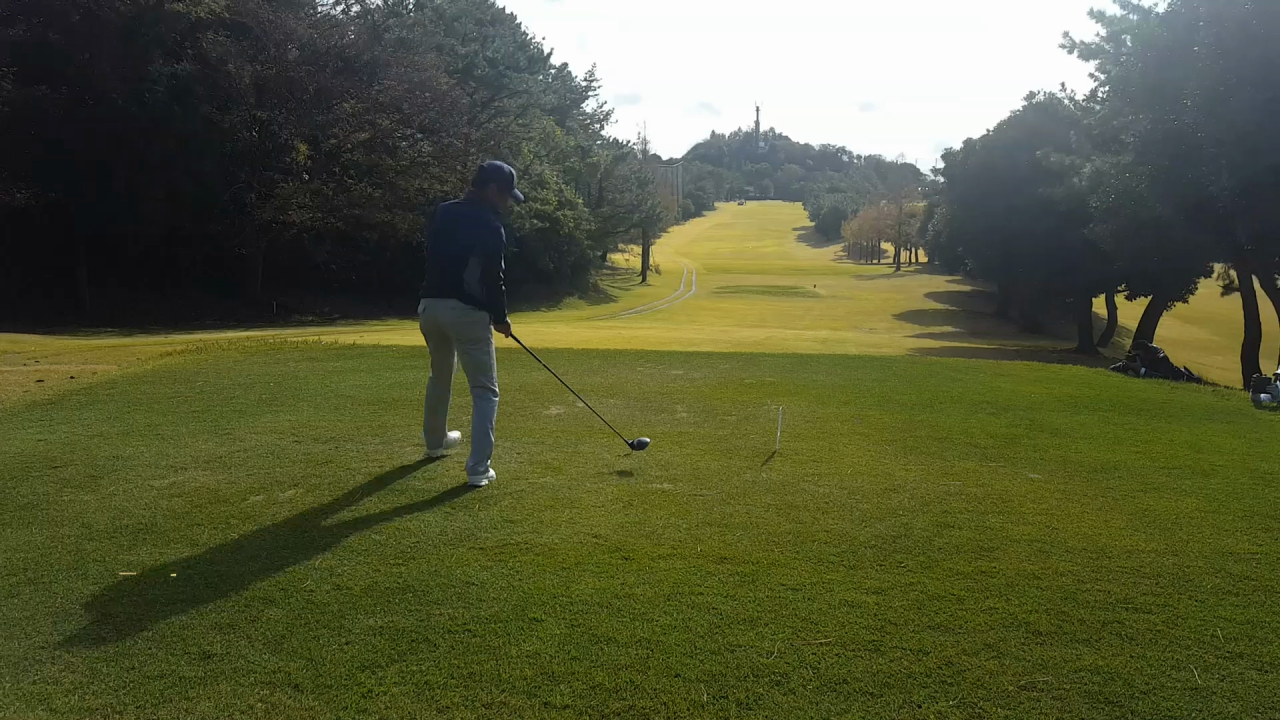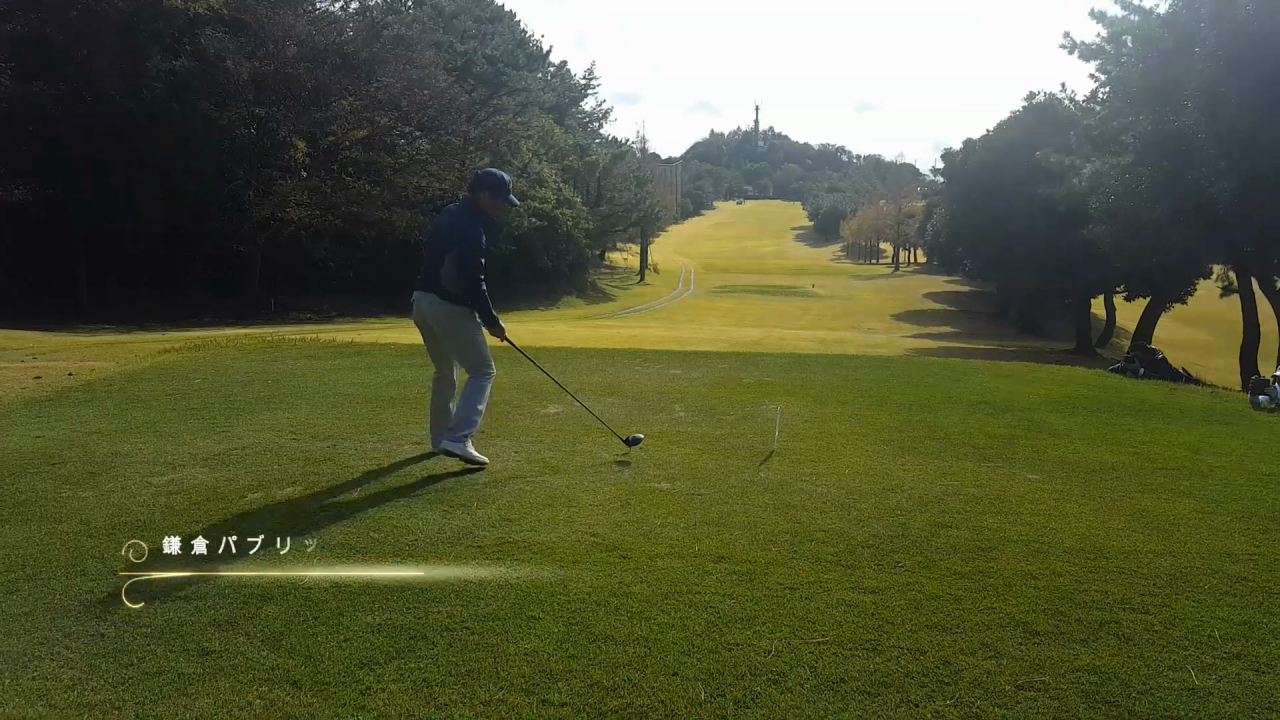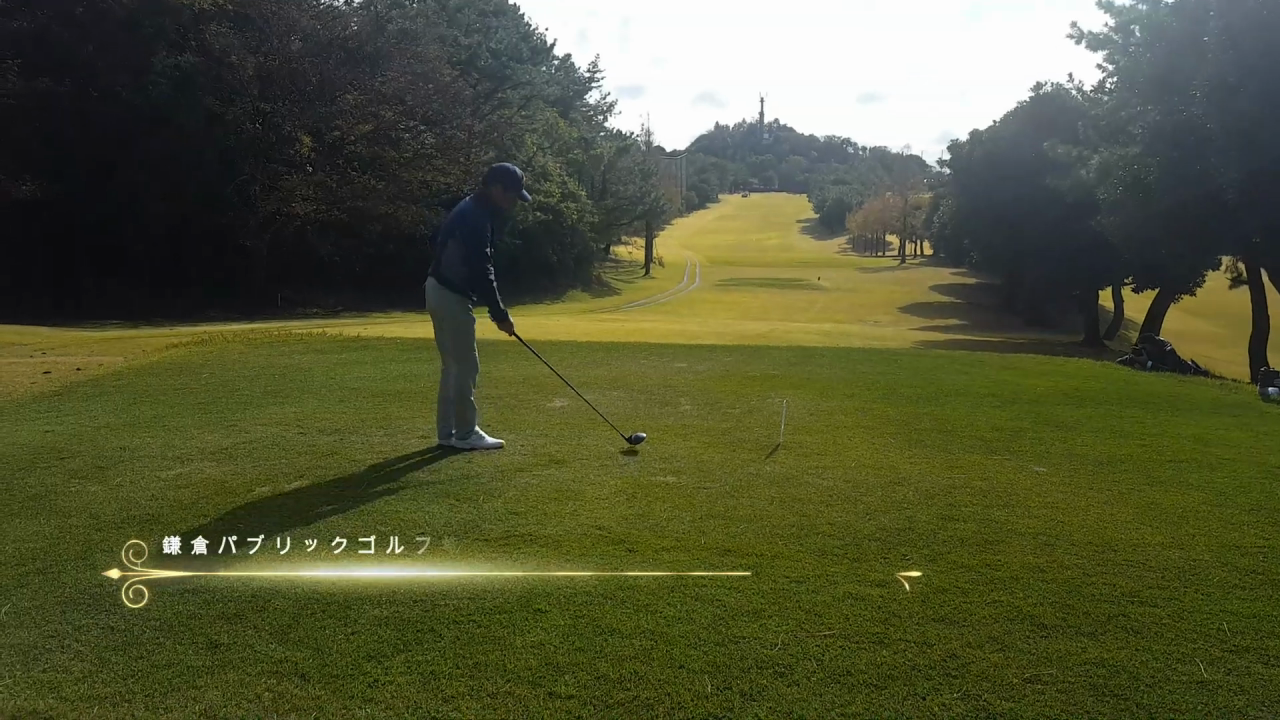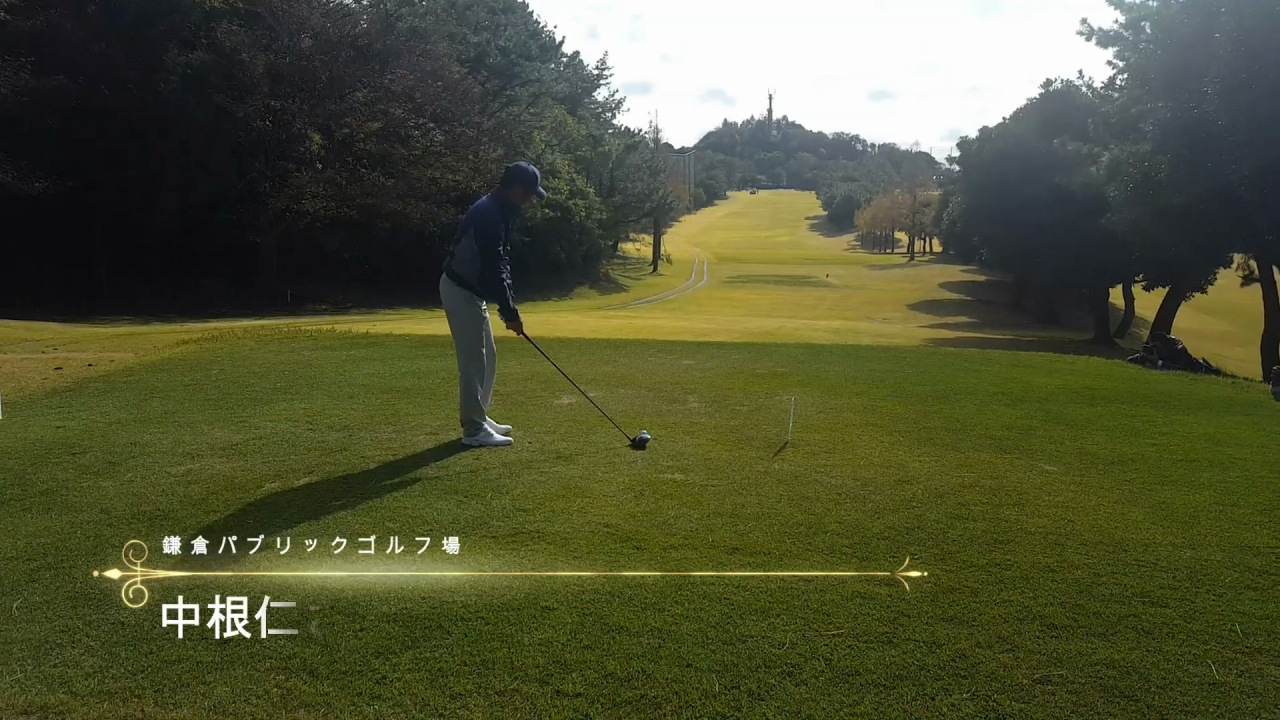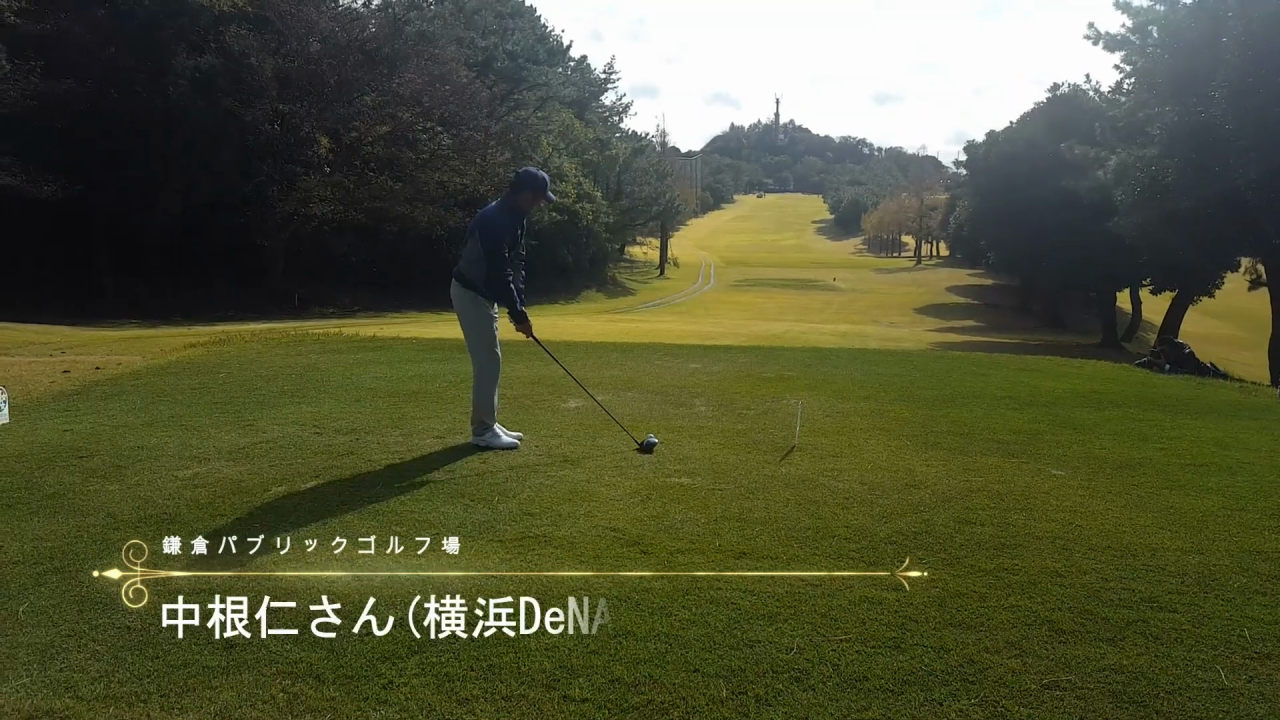
dt=0.3s
person 1, frame 1
left shoulder: (443, 213)
right shoulder: (490, 228)
left elbow: (435, 259)
right elbow: (493, 279)
right wrist: (500, 317)
left hip: (431, 305)
right hip: (467, 311)
left knee: (439, 374)
right knee: (484, 390)
left ankle: (436, 441)
right ankle: (478, 467)
person 1, frame 2
left shoulder: (454, 215)
right shoulder: (469, 228)
right elbow: (473, 281)
left wrist: (484, 316)
right wrist: (491, 320)
left hip: (424, 301)
right hip: (447, 306)
left knee: (445, 371)
right knee: (482, 371)
left ankle: (442, 437)
right ankle: (456, 438)
person 1, frame 3
left shoulder: (474, 210)
right shoulder: (475, 219)
left elbow: (477, 267)
right elbow: (481, 272)
left wrist: (496, 310)
right wrist: (500, 314)
left hip: (442, 290)
right hip: (451, 295)
left knee: (454, 364)
right knee: (466, 366)
left ankle: (448, 431)
right ankle: (465, 433)
person 1, frame 4
left shoulder: (499, 212)
right shoulder: (488, 216)
left elbow: (499, 262)
right elbow: (493, 269)
left wrist: (509, 305)
right wrist: (509, 312)
left hip: (471, 289)
right hip: (461, 290)
left knee: (486, 356)
right knee: (473, 359)
left ankle: (479, 419)
right ankle: (473, 429)
person 1, frame 5
left shoulder: (514, 218)
right shoulder: (493, 220)
left elbow: (515, 264)
right elbow: (499, 272)
left wrist: (519, 306)
right wrist: (517, 313)
left hip: (485, 293)
right hip: (470, 292)
left knee: (491, 359)
right knee: (487, 359)
left ankle: (489, 423)
right ankle: (483, 429)
